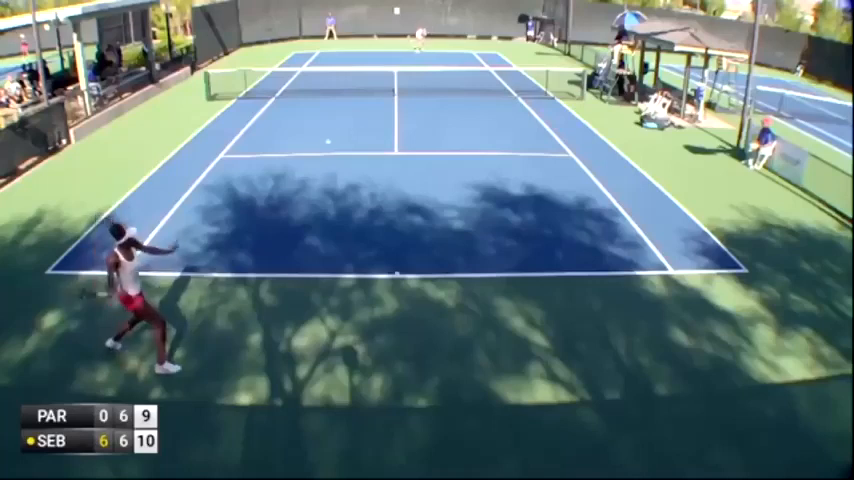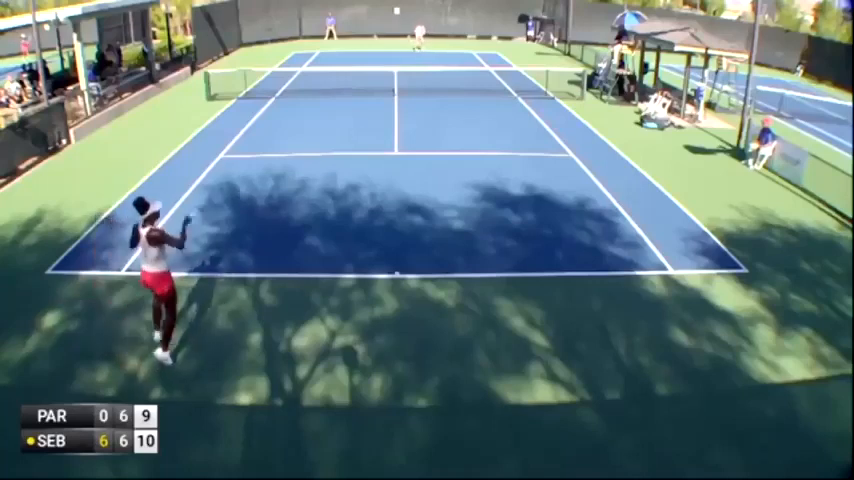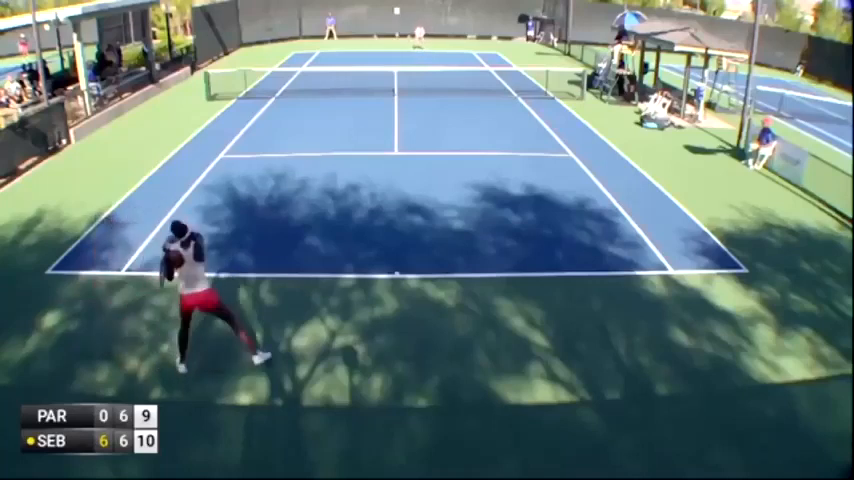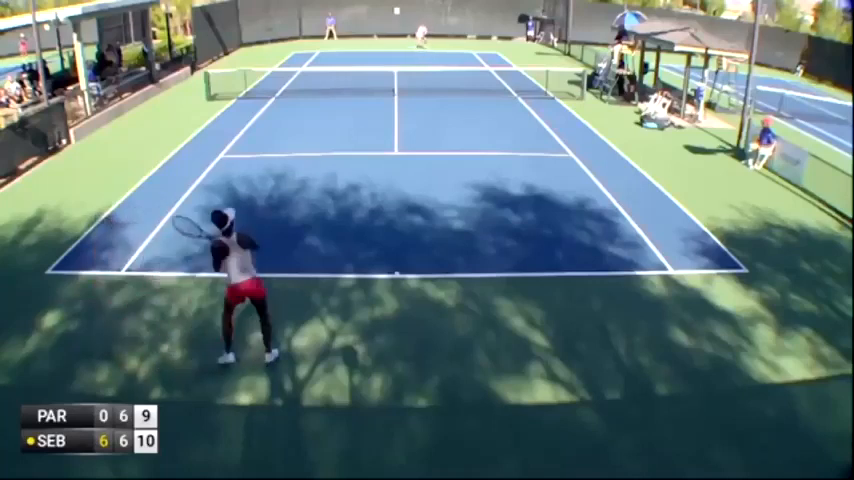
dt=0.3s
person 1, frame 1
left shoulder: (132, 246)
right shoulder: (113, 257)
left elbow: (148, 249)
right elbow: (110, 279)
left wrist: (168, 251)
right wrist: (113, 289)
left hip: (136, 293)
right hip: (131, 297)
left knee: (138, 317)
right knee: (160, 323)
left ankle: (114, 341)
right ankle: (161, 364)
person 1, frame 2
left shoulder: (137, 227)
right shoulder: (156, 233)
left elbow: (132, 245)
right elbow: (180, 245)
right wrist: (184, 225)
left hip: (147, 274)
right hip: (160, 276)
left knee: (158, 301)
right knee: (171, 313)
left ankle: (157, 331)
right ankle: (163, 350)
person 1, frame 3
left shoulder: (172, 255)
right shoulder: (198, 248)
left elbow: (169, 277)
right elbow: (197, 236)
left hip: (186, 297)
right hip: (205, 294)
left knee: (184, 328)
right knee: (233, 323)
left ankle: (181, 363)
right ankle: (256, 355)
person 1, frame 4
left shoulder: (217, 245)
right shoulder: (243, 238)
left elbow: (217, 268)
right elbow: (256, 247)
left hip: (235, 287)
right hip: (253, 283)
left knee: (227, 317)
right knee: (263, 316)
left ankle: (228, 353)
right ankle: (269, 352)
